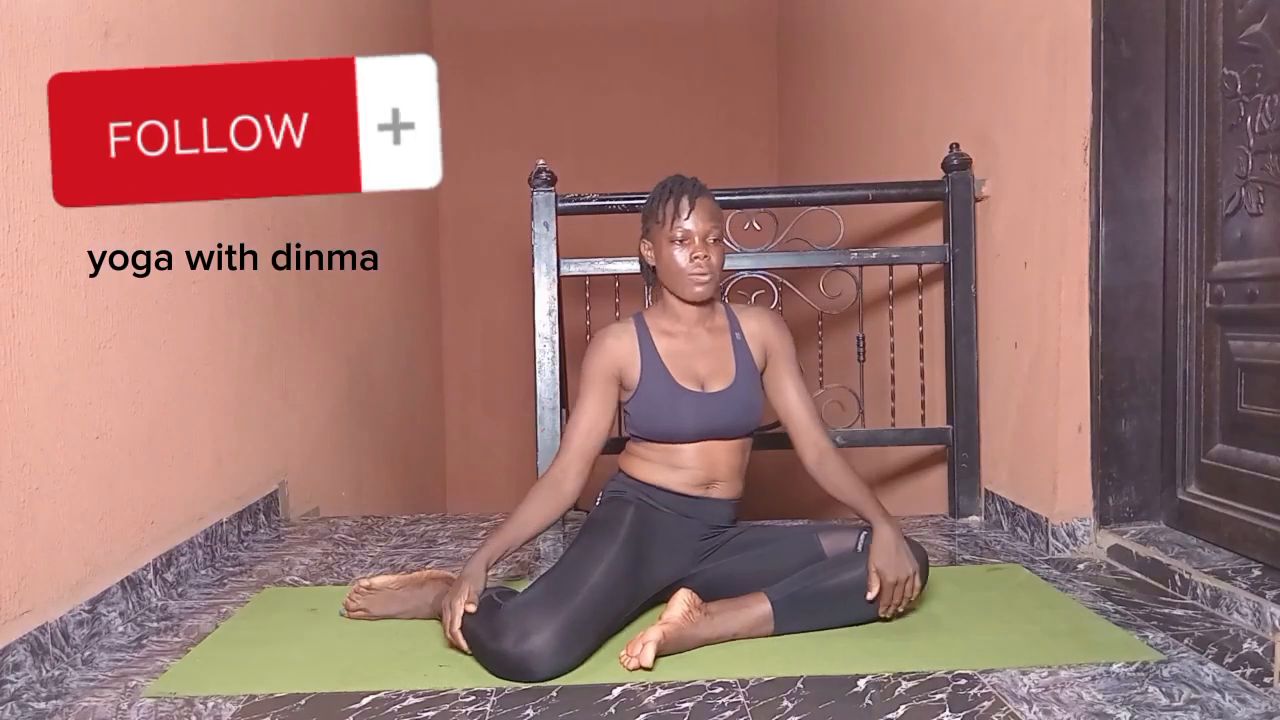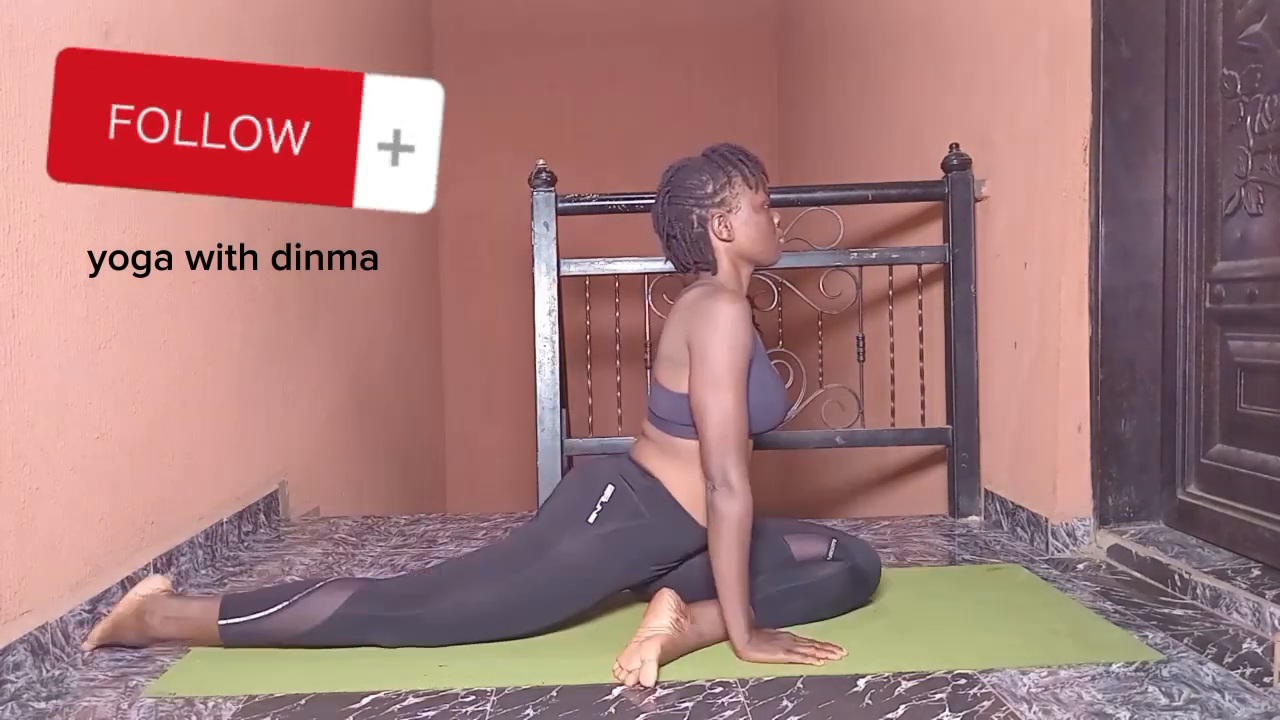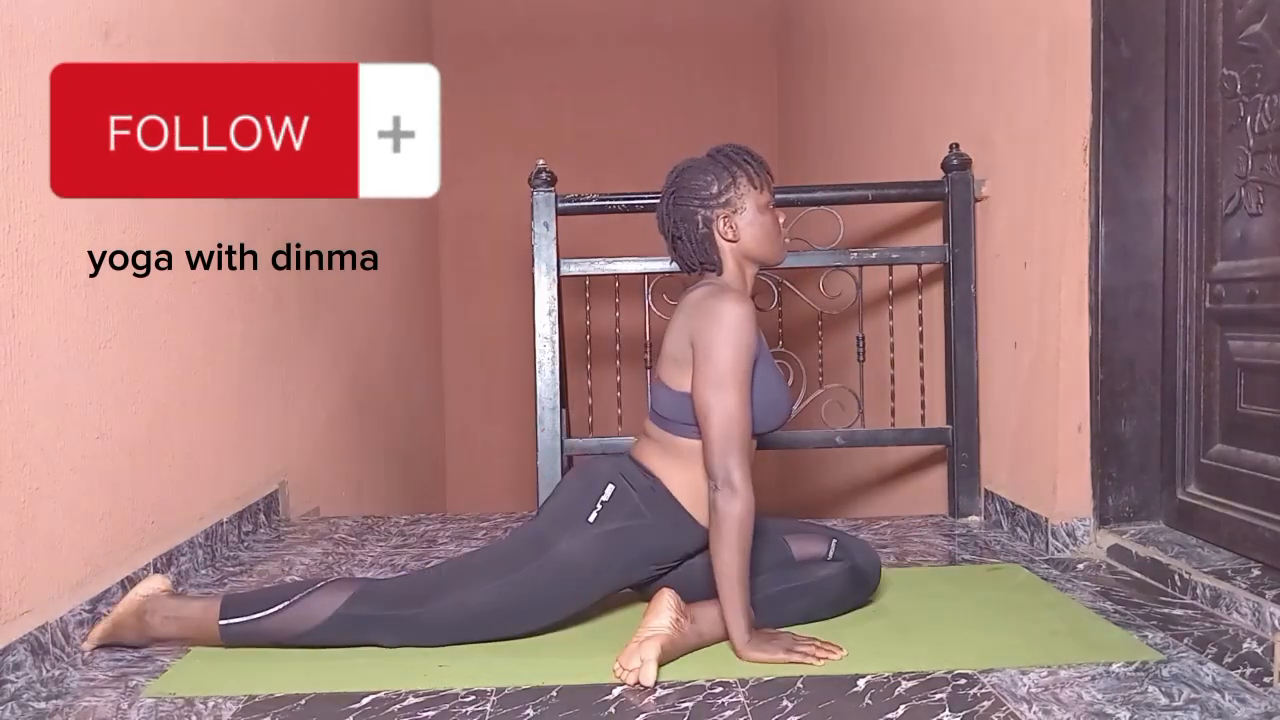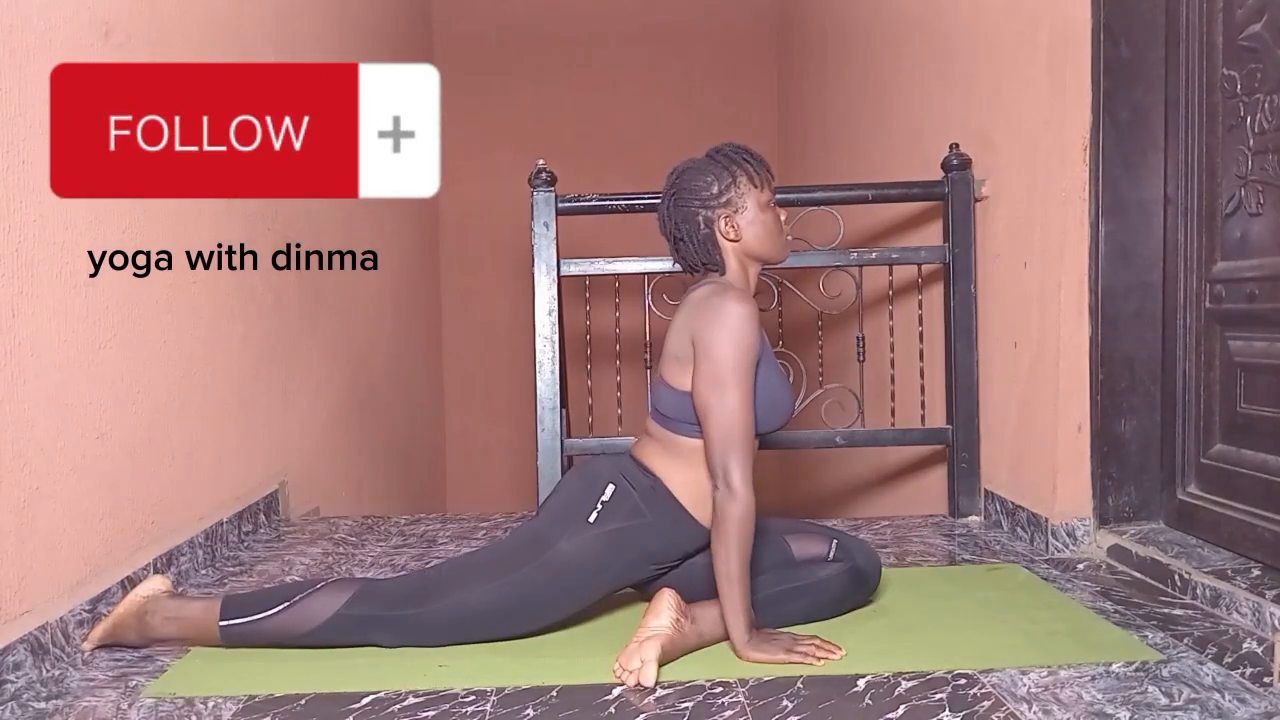
dt=0.4s
person 1, frame 1
left shoulder: (759, 331)
right shoulder: (619, 346)
left elbow: (817, 449)
right elbow: (564, 475)
left wrist: (885, 526)
right wrist: (482, 559)
left hip: (720, 536)
right hip: (634, 521)
left knee: (896, 566)
right knee: (527, 648)
left ankle: (699, 621)
right ankle: (438, 594)
person 1, frame 2
left shoulder: (714, 305)
right shoulder: (720, 309)
right elbow: (727, 483)
right wrist: (744, 632)
left hip: (659, 530)
right hip: (616, 519)
left knee: (852, 565)
right knee: (401, 608)
left ankle: (684, 618)
right ankle: (167, 615)
person 1, frame 3
left shoulder: (717, 304)
right shoulder: (725, 309)
right elbow: (729, 484)
right wrist: (746, 634)
left hip: (658, 530)
right hip: (615, 517)
left knee: (851, 564)
right knee: (402, 608)
left ankle: (687, 618)
right ankle: (166, 614)
person 1, frame 4
left shoulder: (721, 304)
right shoulder: (727, 309)
right elbow: (732, 483)
right wrist: (744, 632)
left hip: (661, 529)
right hip: (617, 518)
left knee: (852, 564)
right knee: (403, 608)
left ankle: (684, 617)
right ankle: (167, 616)
